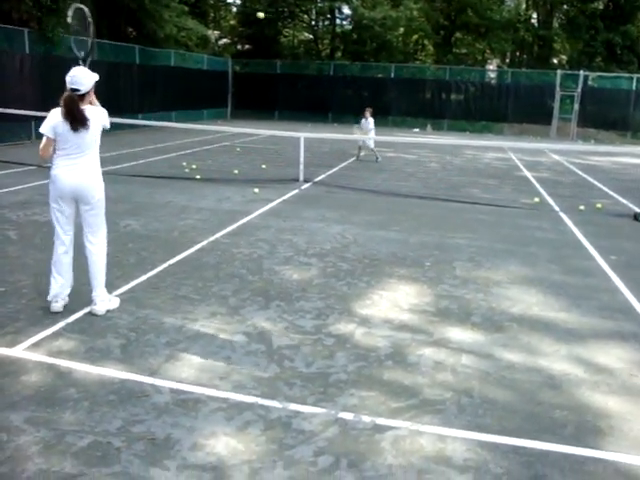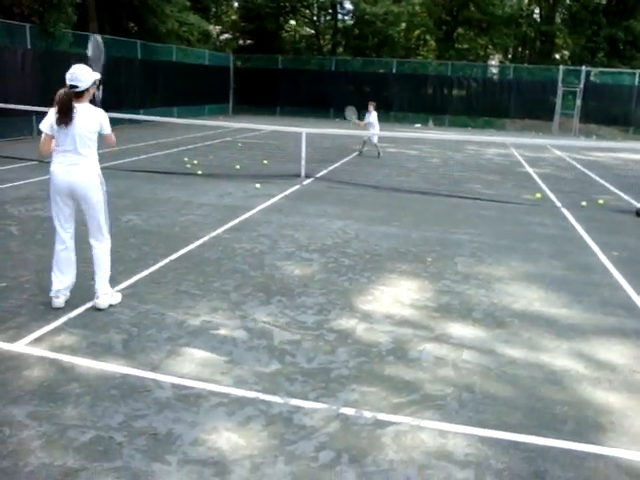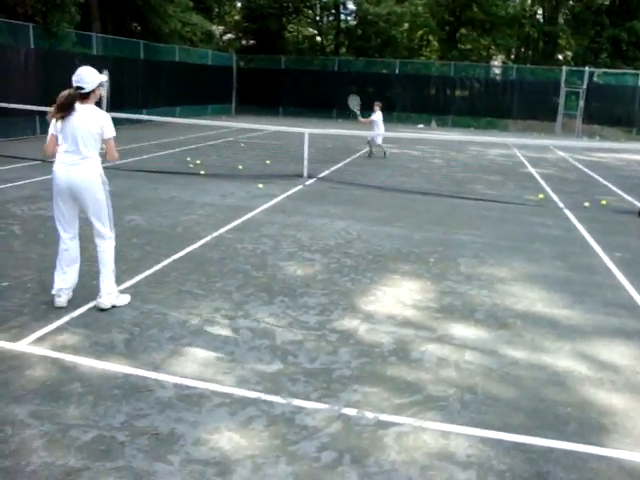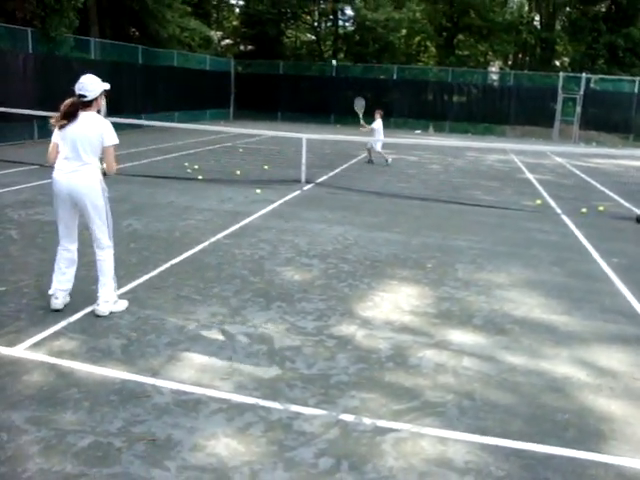
dt=0.1s
person 1, frame 1
left shoulder: (56, 116)
right shoulder: (99, 115)
left elbow: (44, 154)
right wrist: (93, 100)
left hip: (61, 180)
right hip: (89, 182)
left knee: (63, 240)
right knee: (95, 241)
left ankle: (58, 297)
right ankle: (100, 299)
person 1, frame 2
left shoulder: (55, 113)
right shoulder: (97, 115)
left elbow: (44, 151)
right elbow: (112, 142)
left hip: (60, 177)
right hip: (87, 178)
left knee: (63, 238)
right knee: (100, 238)
left ankle: (59, 293)
right ankle: (103, 294)
person 1, frame 3
left shoulder: (61, 115)
right shoulder: (101, 117)
left elbow: (49, 151)
right elbow: (112, 157)
left hip: (61, 176)
right hip: (88, 178)
left knee: (67, 238)
right knee: (104, 236)
left ankle: (61, 292)
right ankle: (107, 293)
person 1, frame 4
left shoulder: (63, 123)
right shoulder: (103, 125)
left elbow: (51, 159)
right elbow: (111, 168)
right wrist: (101, 167)
left hip: (62, 182)
right hip: (89, 185)
left knee: (67, 242)
right knee: (102, 244)
left ankle: (59, 294)
right ankle: (106, 300)
